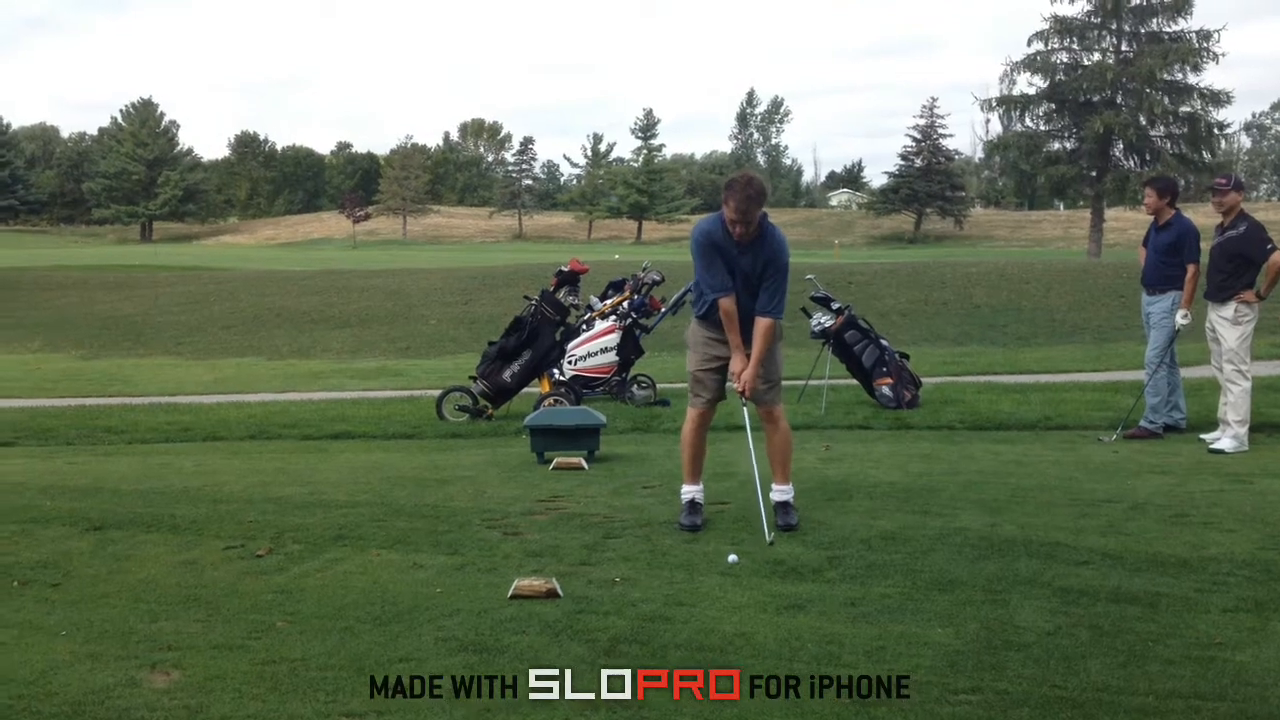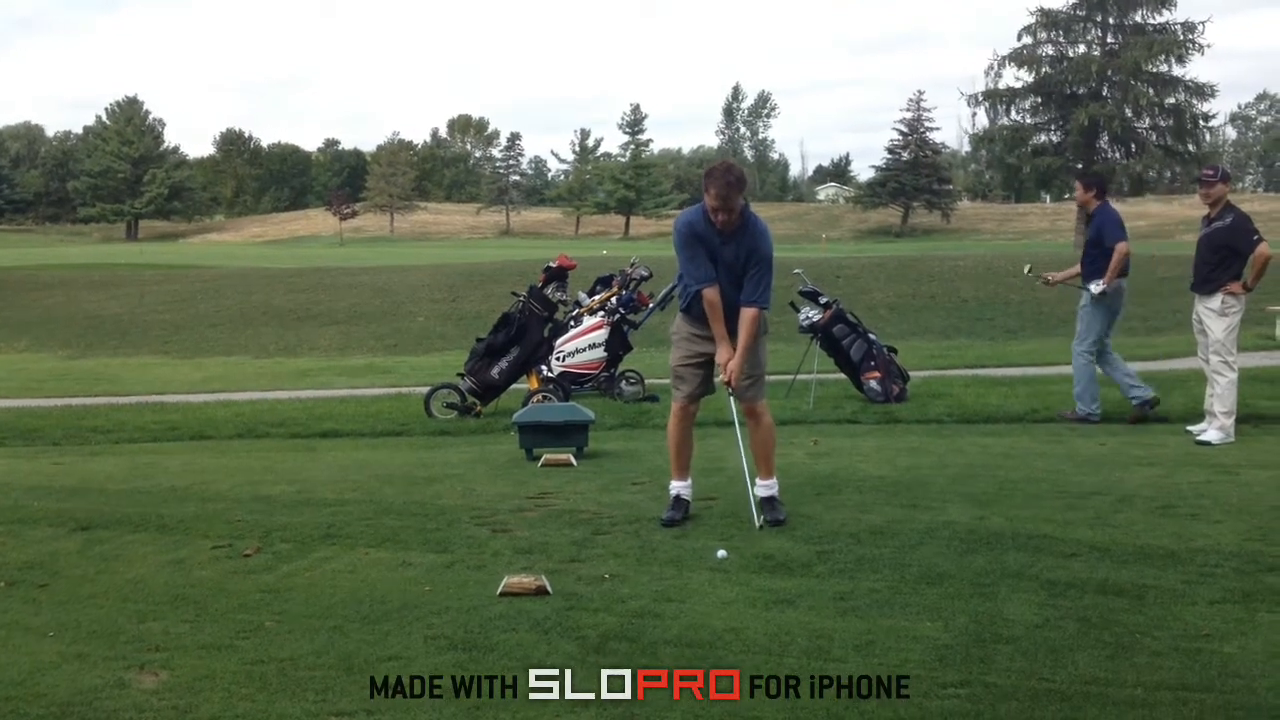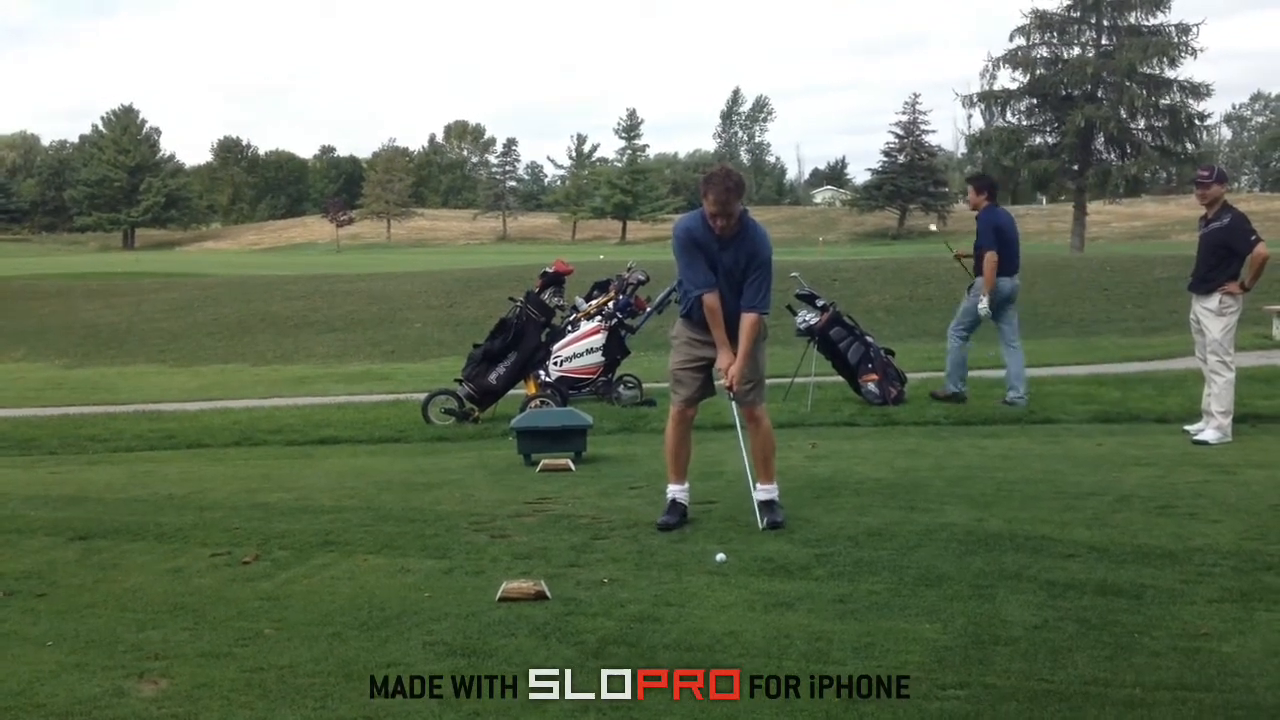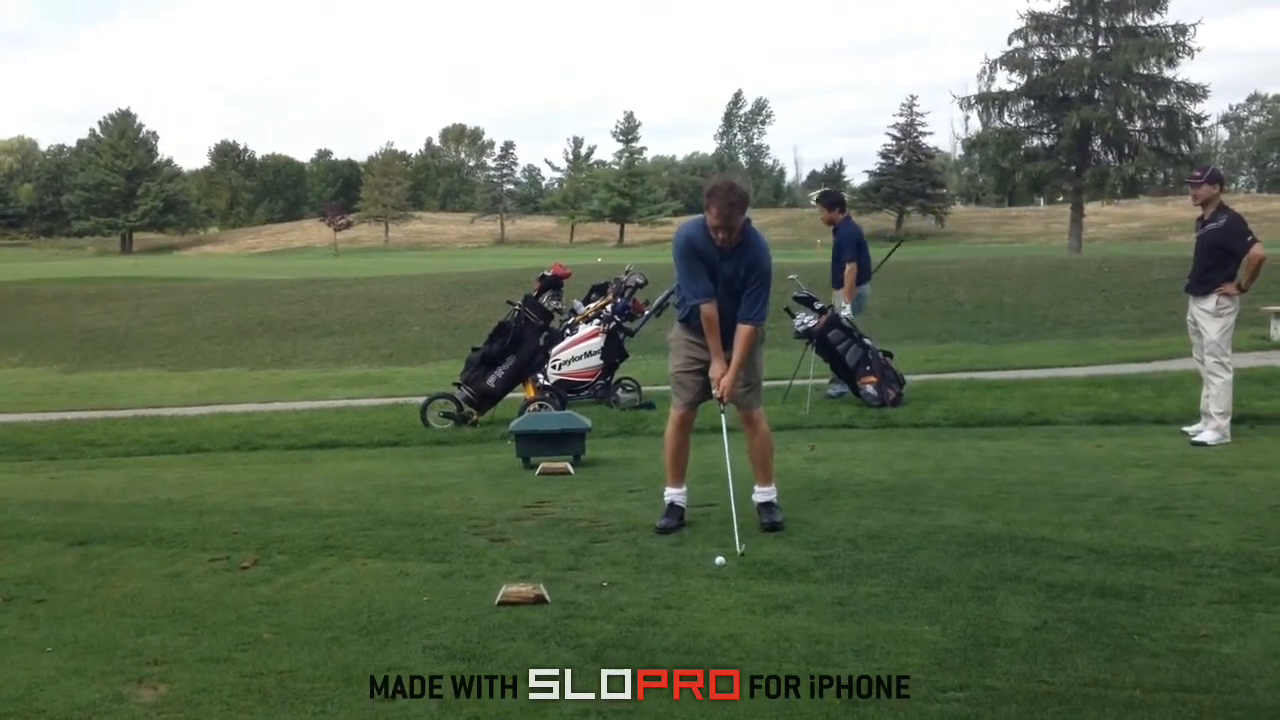
dt=1s
person 1, frame 1
left shoulder: (775, 244)
right shoulder: (705, 233)
left elbow: (768, 313)
right elbow: (723, 298)
left wrist: (753, 365)
right wrist: (735, 353)
left hip: (760, 330)
right hip: (711, 328)
left knee: (772, 411)
right knee: (699, 412)
left ankle: (782, 496)
right ankle: (691, 496)
person 1, frame 2
left shoulder: (758, 234)
right shoulder: (687, 225)
left elbow: (753, 303)
right elbow: (707, 289)
left wrist: (738, 355)
right wrist: (720, 344)
left hip: (744, 325)
right hip: (695, 325)
left knee: (755, 407)
right knee: (682, 407)
left ankle: (767, 490)
right ankle: (680, 492)
person 1, frame 3
left shoulder: (757, 239)
right shoulder: (685, 230)
left elbow: (753, 308)
right elbow: (706, 294)
left wrist: (740, 360)
right wrist: (721, 350)
left hip: (743, 329)
right hip: (694, 329)
left knee: (754, 411)
right knee: (680, 411)
left ankle: (767, 494)
right ankle: (677, 497)
person 1, frame 4
left shoulder: (757, 250)
right shoulder: (687, 237)
left elbow: (749, 320)
right elbow: (704, 304)
left wrist: (733, 371)
right wrist: (715, 360)
left hip: (741, 336)
right hip: (693, 333)
left knee: (752, 414)
right knee: (681, 414)
left ankle: (766, 497)
right ankle: (675, 500)
person 2, frame 1
left shoulder: (1248, 228)
right shoulder: (1220, 228)
left hip: (1236, 310)
right hip: (1215, 308)
left knee: (1236, 372)
right knee: (1222, 373)
left ankle: (1237, 436)
right ankle: (1225, 428)
person 2, frame 2
left shoulder: (1235, 219)
right shoulder: (1207, 220)
left elbow: (1263, 252)
left wrist: (1247, 286)
left hip: (1223, 301)
right hip: (1202, 300)
left knee: (1222, 363)
right knee: (1209, 363)
left ankle: (1223, 427)
right ankle: (1211, 420)
person 2, frame 3
left shoulder: (1233, 219)
right shoulder: (1204, 220)
left elbow: (1261, 253)
left wrist: (1245, 286)
right wrist: (1197, 279)
left hip: (1220, 301)
right hip: (1199, 300)
left knee: (1220, 363)
right knee: (1207, 363)
left ankle: (1220, 427)
right ankle: (1209, 419)
person 2, frame 4
left shoulder: (1228, 221)
right shoulder: (1202, 222)
left elbow: (1257, 253)
left wrist: (1241, 287)
right wrist: (1194, 281)
left hip: (1217, 303)
right hip: (1197, 301)
left knee: (1217, 364)
right knee: (1204, 364)
left ankle: (1219, 428)
right ankle: (1207, 421)
person 3, frame 1
left shoulder: (1185, 228)
right shoulder: (1155, 225)
left elbow: (1193, 271)
left wrist: (1184, 309)
left hip: (1168, 300)
right hip: (1148, 297)
left knee: (1155, 360)
right knee: (1165, 360)
left ankle: (1152, 423)
right ankle: (1174, 418)
person 3, frame 2
left shoulder: (1106, 217)
right shoulder: (1097, 218)
left elbow: (1123, 249)
left wrist: (1106, 281)
right wrist: (1061, 276)
left hip: (1101, 292)
right hip: (1103, 291)
left knee: (1083, 349)
right knee: (1101, 351)
left ankle: (1087, 409)
right ankle: (1142, 396)
person 3, frame 3
left shoulder: (986, 219)
right shoulder: (1005, 216)
left elbow: (991, 259)
left wrist: (984, 296)
right wrist: (969, 254)
left hip: (991, 284)
right hip: (1011, 282)
left knee: (957, 333)
right knee: (1011, 341)
left ankle: (954, 388)
right ankle: (1017, 395)
person 3, frame 4
left shoulder: (847, 232)
right shoulder: (845, 229)
left elbow: (851, 269)
left wrist: (847, 303)
left hip: (851, 292)
right hip: (847, 291)
right ankle: (839, 386)
